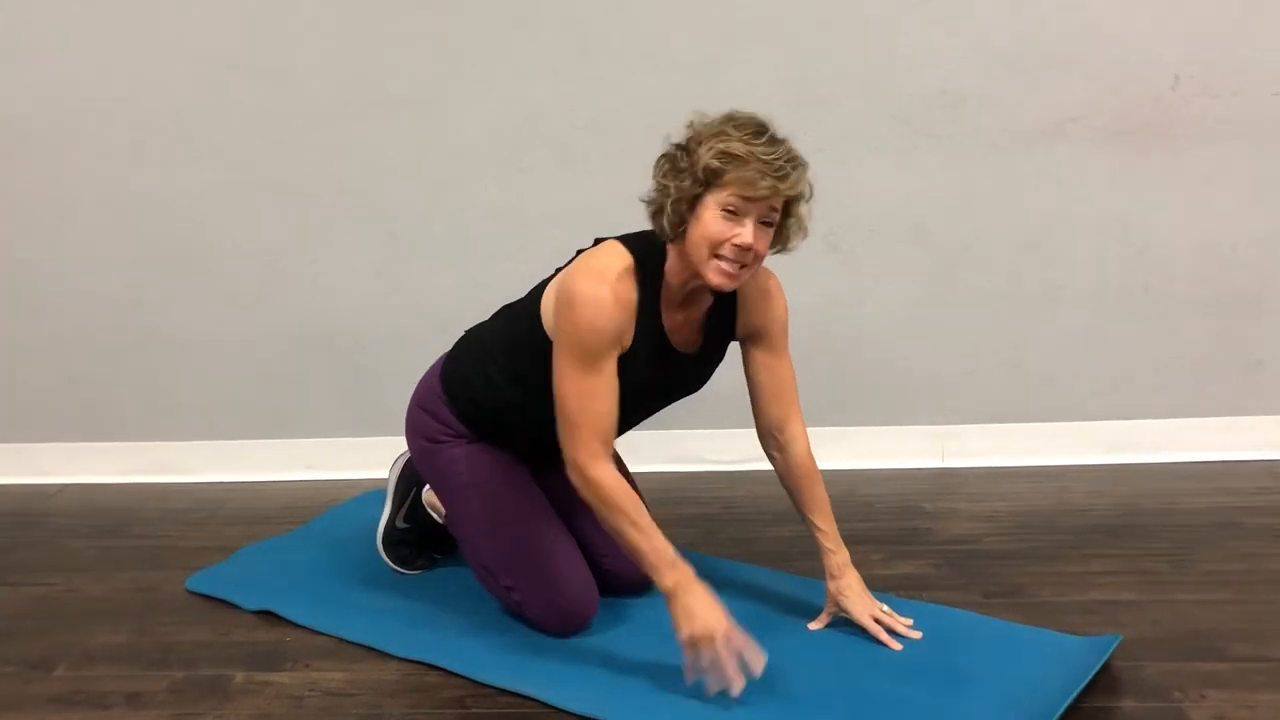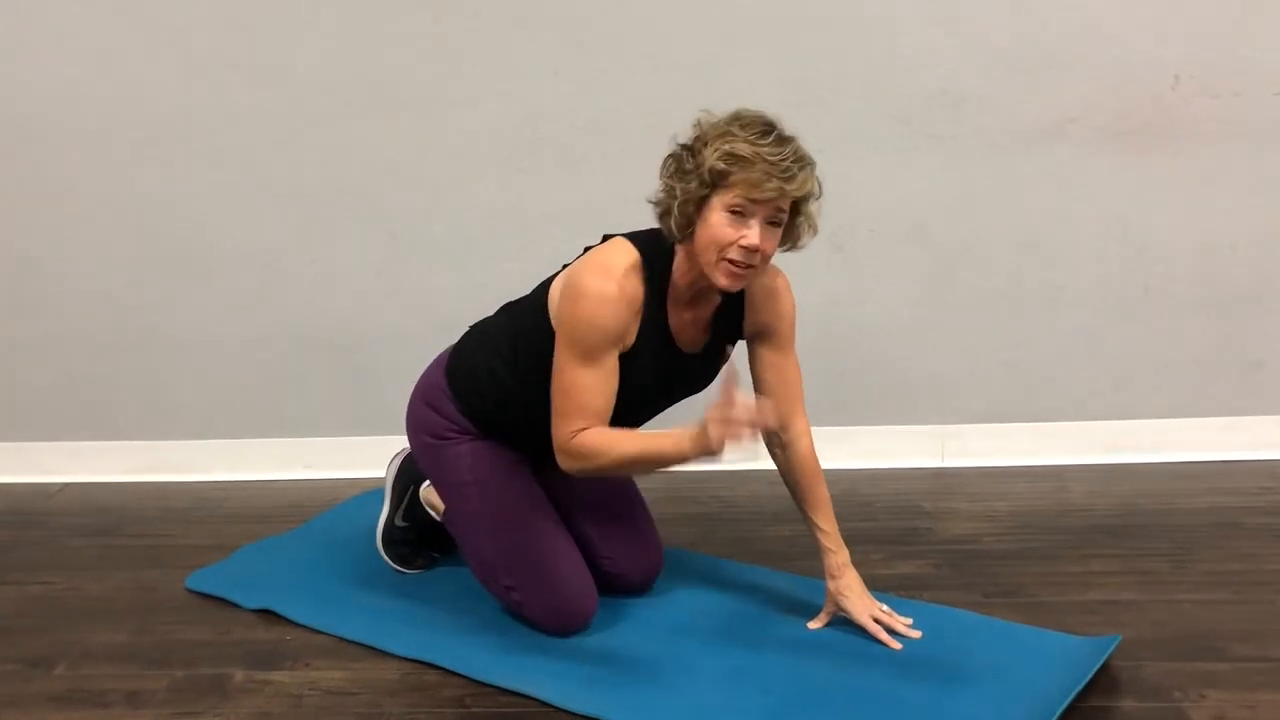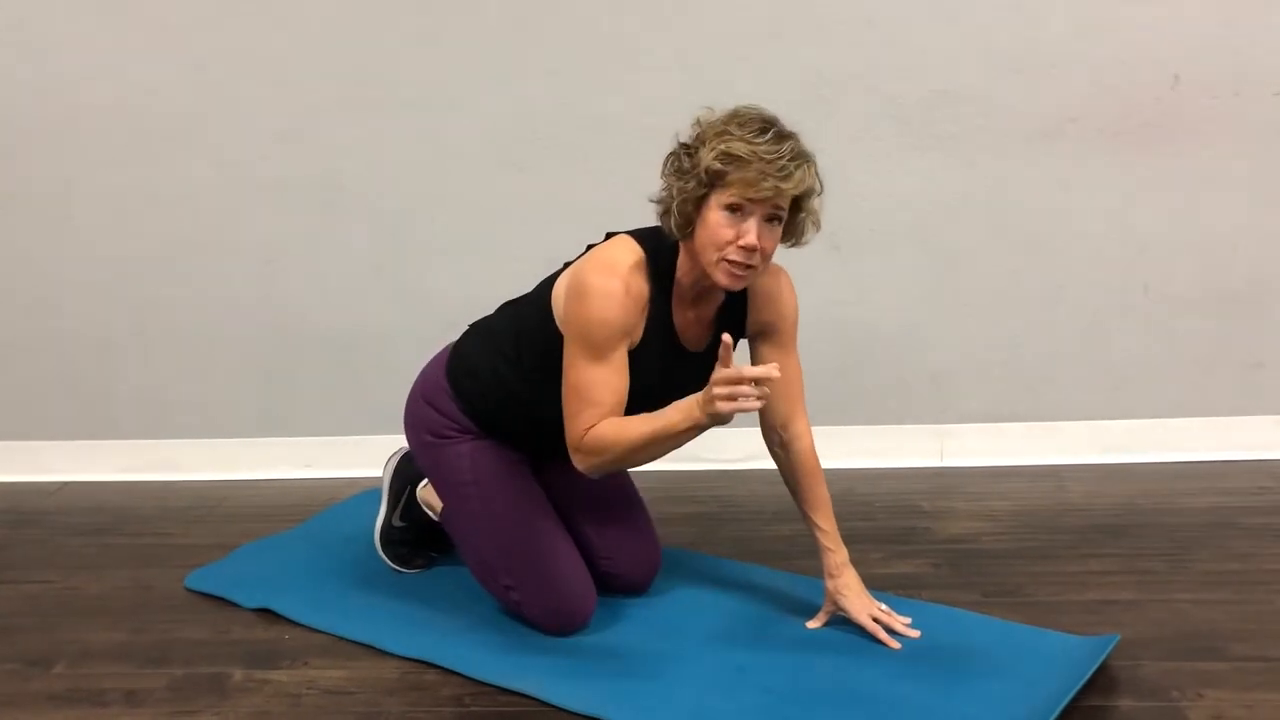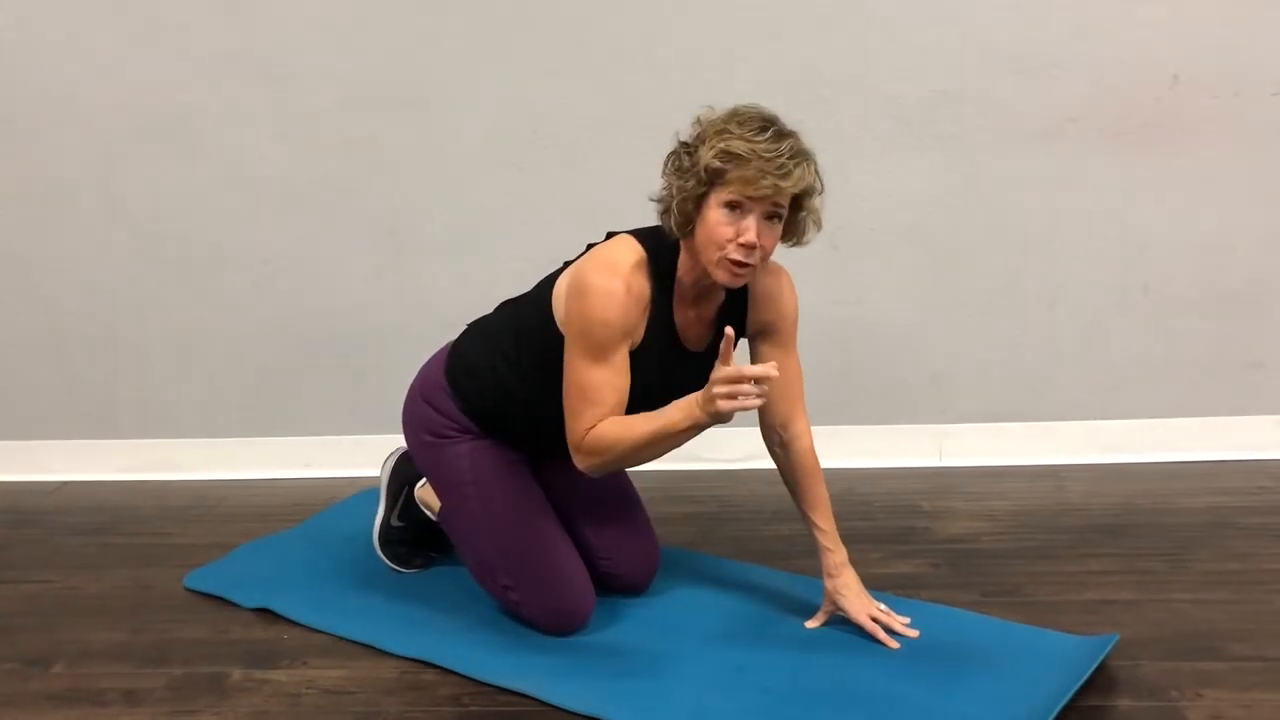
dt=0.2s
person 1, frame 1
left shoulder: (757, 296)
right shoulder: (602, 290)
left elbow: (784, 436)
right elbow: (588, 463)
left wrist: (840, 569)
right wrist: (682, 589)
left hip: (548, 435)
right hip: (464, 423)
left knee: (628, 574)
right knee: (563, 607)
left ankle: (488, 506)
right ankle: (431, 503)
person 1, frame 2
left shoulder: (765, 294)
right shoulder: (608, 285)
left elbow: (788, 434)
right elbow: (576, 445)
left wrist: (839, 566)
right wrist: (699, 440)
left hip: (553, 425)
right hip: (467, 417)
left knee: (634, 574)
right knee: (563, 608)
left ankle: (489, 503)
right ankle: (430, 499)
person 1, frame 3
left shoulder: (768, 291)
right shoulder: (613, 283)
left elbow: (788, 432)
right elbow: (589, 449)
left wrist: (838, 566)
right wrist: (704, 410)
left hip: (550, 427)
right hip: (466, 413)
left knee: (633, 574)
right knee: (561, 608)
left ankle: (494, 502)
right ankle: (425, 497)
person 1, frame 4
left shoulder: (769, 291)
right shoulder: (613, 282)
left elbow: (788, 432)
right elbow: (590, 449)
left wrist: (837, 566)
right wrist: (702, 406)
left hip: (549, 425)
right hip: (465, 411)
left knee: (633, 574)
right knee: (560, 609)
left ankle: (487, 503)
right ankle: (424, 497)
